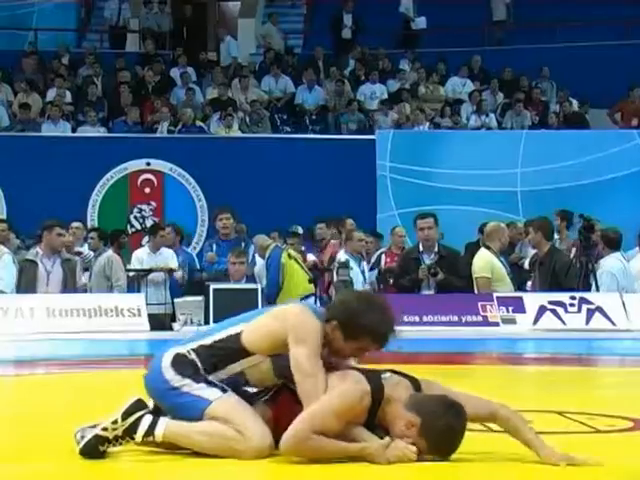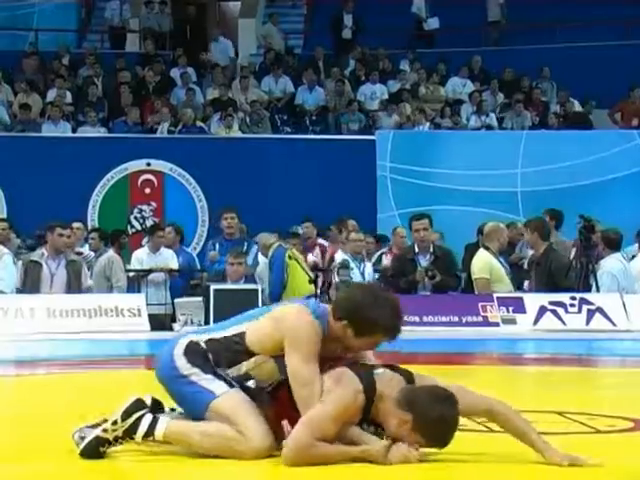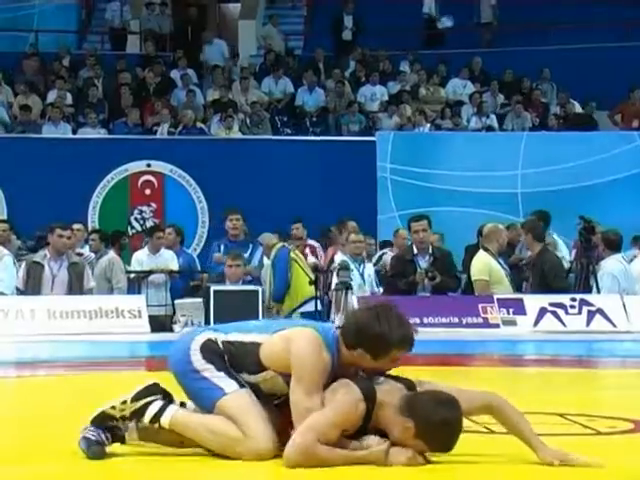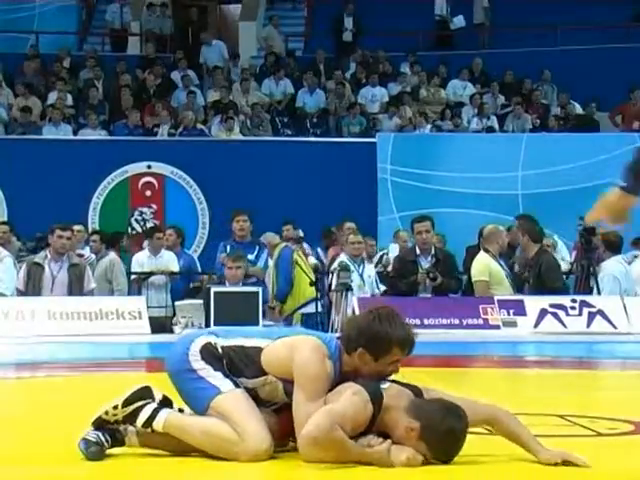
dt=0.2s
person 1, frame 1
left shoulder: (423, 393)
right shoulder: (354, 394)
left elbow: (496, 409)
right elbow: (293, 445)
left wrist: (544, 449)
right wrist: (370, 450)
right hip: (271, 400)
person 1, frame 2
left shoulder: (416, 385)
right shoulder: (349, 395)
left elbow: (494, 407)
right elbow: (295, 453)
left wrist: (548, 450)
right wrist: (377, 453)
right hip: (267, 399)
left ankle: (157, 416)
person 1, frame 3
left shoulder: (416, 392)
right shoulder: (350, 405)
left elbow: (492, 401)
right elbow: (297, 454)
left wrist: (541, 448)
right wrist: (377, 456)
person 1, frame 4
left shoulder: (424, 400)
right shoulder: (359, 403)
left elbow: (496, 413)
right elbow: (314, 440)
left wrist: (543, 451)
right wrist: (382, 453)
right ankle: (136, 423)
person 2, frame 1
left shoulder: (320, 330)
right shoulder: (304, 321)
left hip: (180, 369)
right hip: (175, 370)
right knee: (257, 443)
left ankle: (126, 427)
right ankle: (142, 425)
person 2, frame 2
left shoulder: (333, 329)
right shoulder: (302, 323)
left hip: (193, 361)
right hip: (185, 359)
right knee: (257, 444)
left ankle: (138, 422)
right ankle: (142, 424)
person 2, frame 3
left shoulder: (345, 345)
right shoulder: (311, 348)
left hip: (209, 355)
right hip: (198, 353)
right knee: (261, 446)
left ankle: (126, 422)
right ankle: (151, 407)
person 2, frame 4
left shoulder: (346, 357)
right shoulder: (314, 357)
right wrist: (380, 452)
left hip: (206, 355)
right hip: (195, 354)
right knee: (256, 446)
right ankle: (145, 413)
